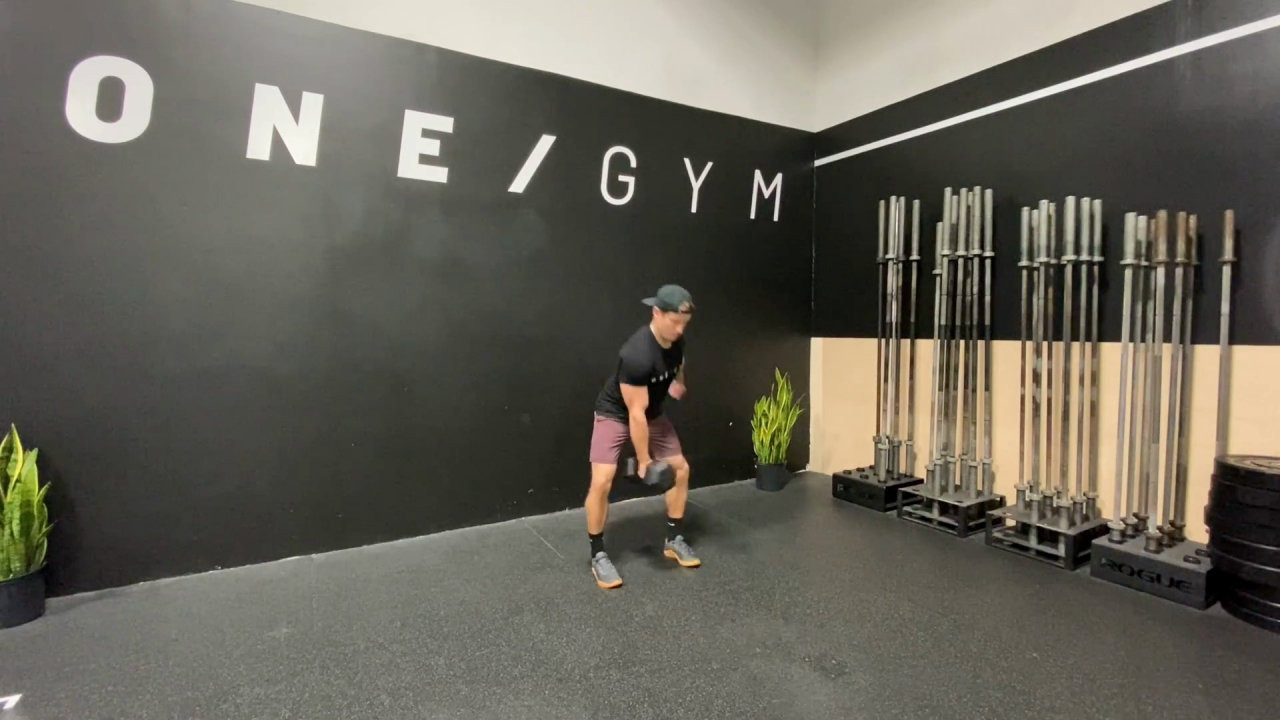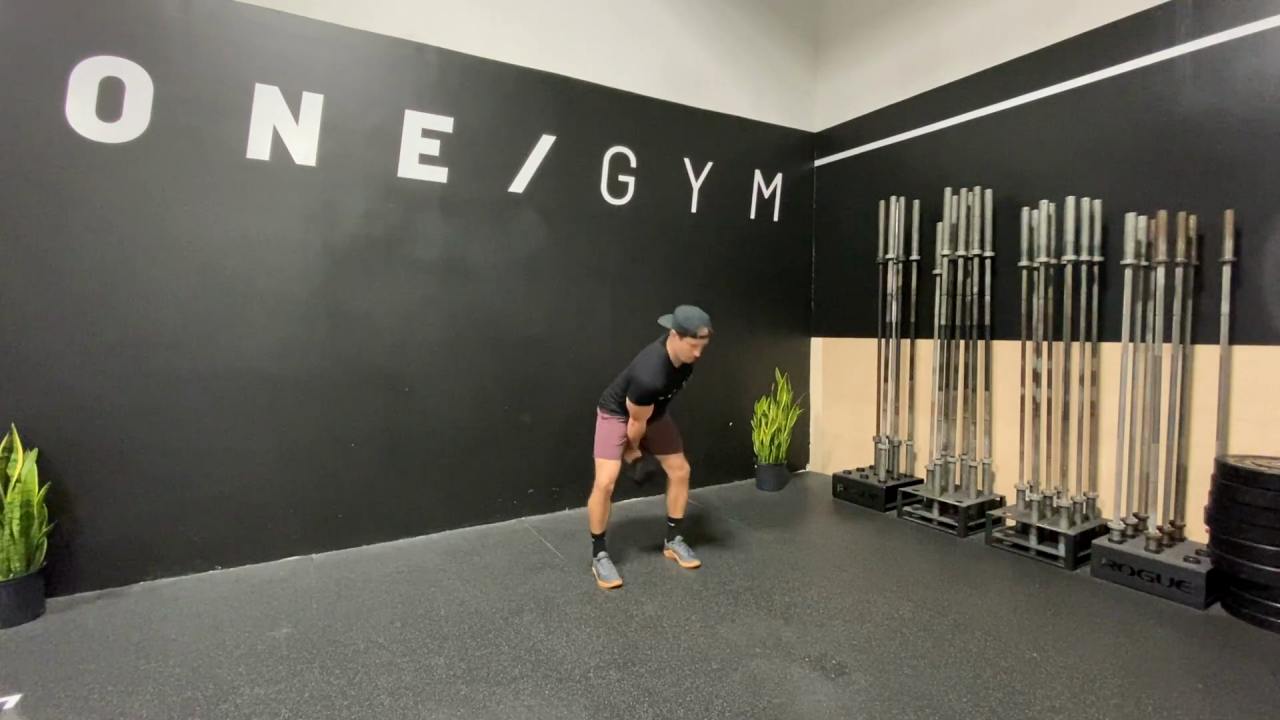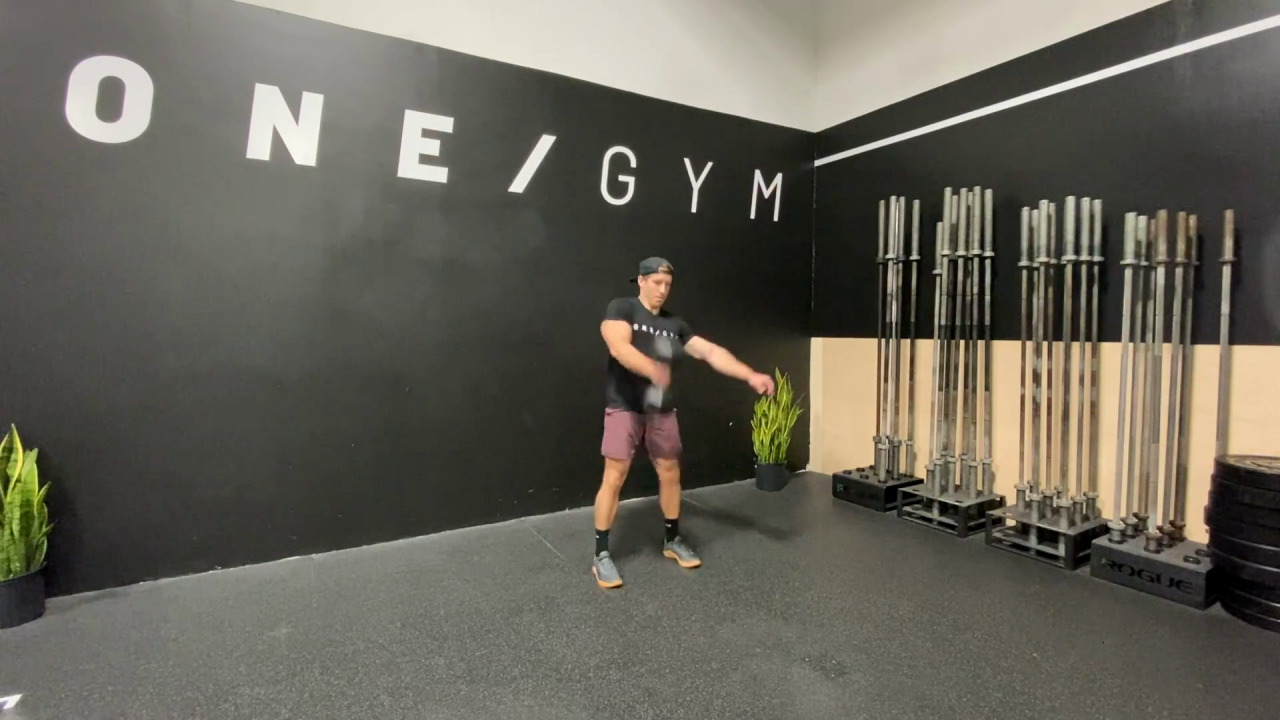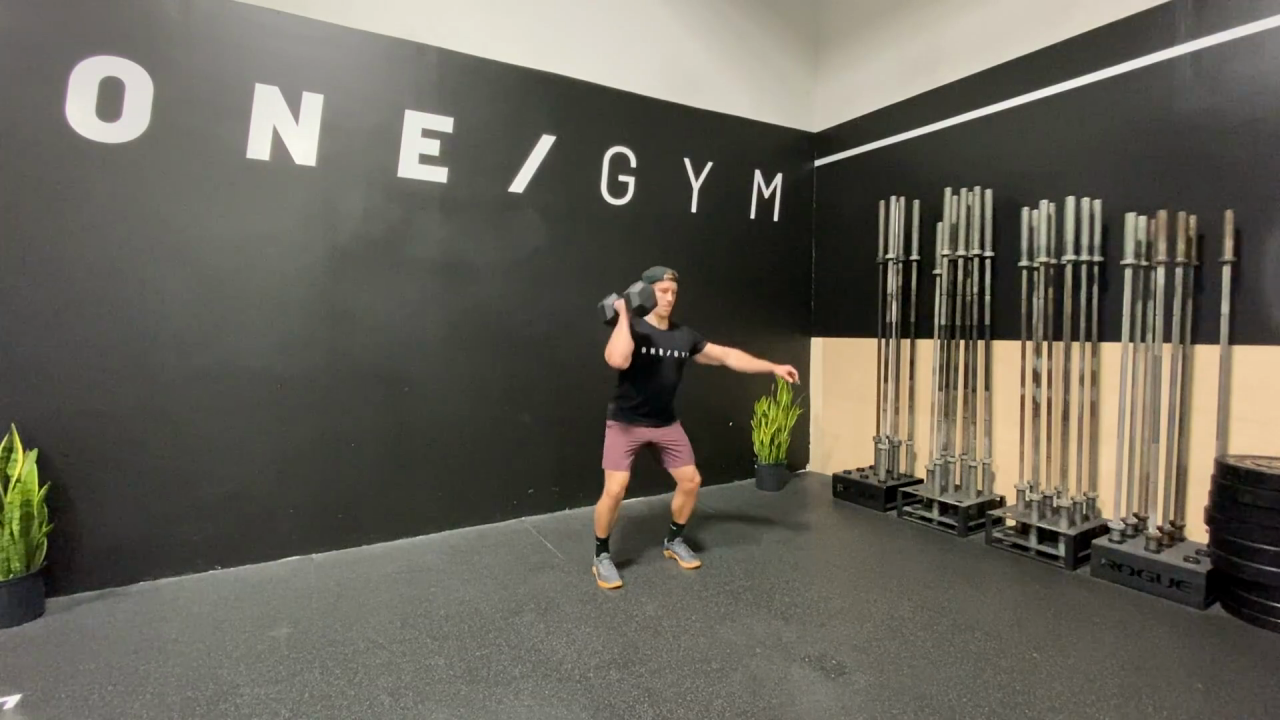
dt=0.4s
person 1, frame 1
left shoulder: (675, 339)
right shoulder: (637, 355)
right elbow: (635, 414)
left wrist: (679, 384)
right wrist: (643, 461)
left hip: (653, 415)
right hip: (614, 415)
left knee: (680, 469)
right knee: (601, 483)
left ankle: (673, 539)
right ankle: (598, 555)
person 1, frame 2
left shoulder: (683, 349)
right shoulder: (650, 375)
right elbow: (637, 422)
right wrist: (632, 450)
left hip: (655, 414)
right hip: (618, 415)
left knee: (680, 471)
right knee: (605, 482)
left ankle: (673, 540)
right ankle: (599, 555)
person 1, frame 3
left shoulder: (674, 324)
right shoulder: (621, 309)
left elbow: (710, 353)
right elbow: (619, 348)
left wrist: (750, 376)
right wrist: (652, 369)
left hip: (661, 408)
right hip: (624, 408)
left knee: (670, 475)
right knee: (614, 478)
left ankle: (672, 541)
right ankle: (601, 554)
person 1, frame 4
left shoulder: (684, 336)
right shoulder: (631, 330)
left elbow: (726, 356)
right elbow: (618, 360)
left wrist: (772, 367)
right wrist: (623, 316)
left hip: (665, 423)
right hip: (626, 423)
left knee: (690, 481)
right knee: (615, 490)
left ankle: (674, 541)
right ankle: (601, 555)
